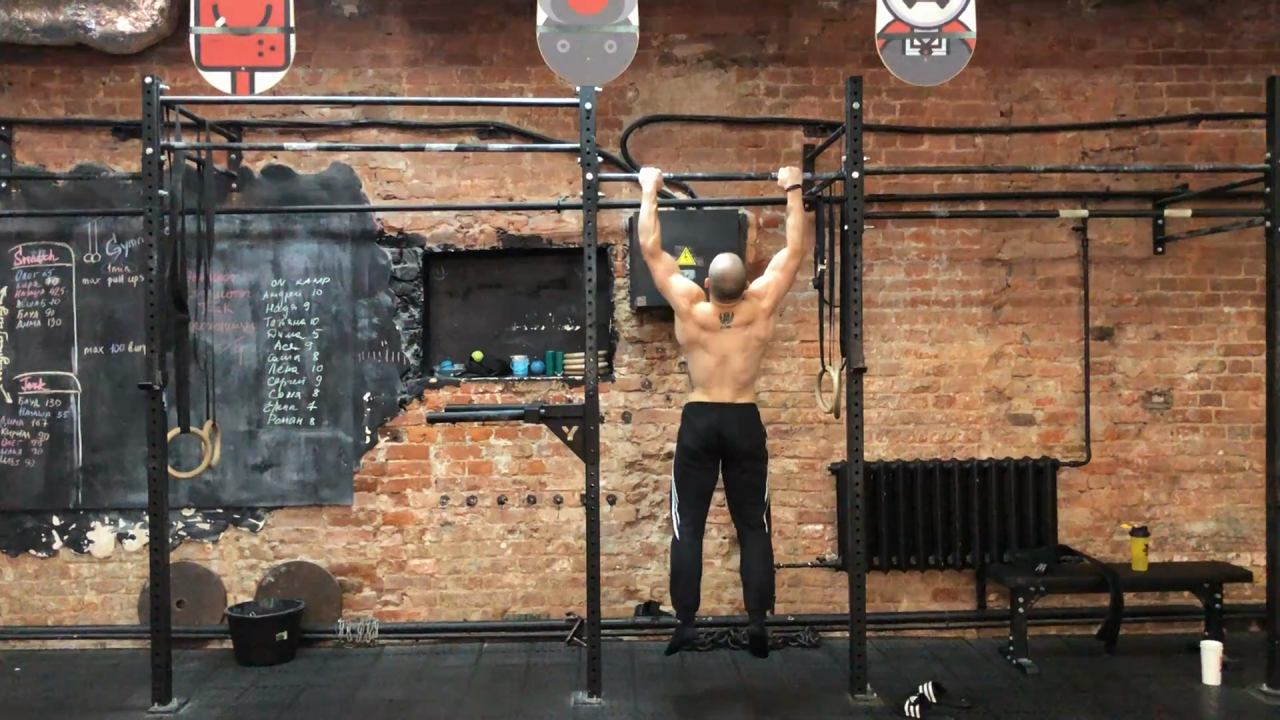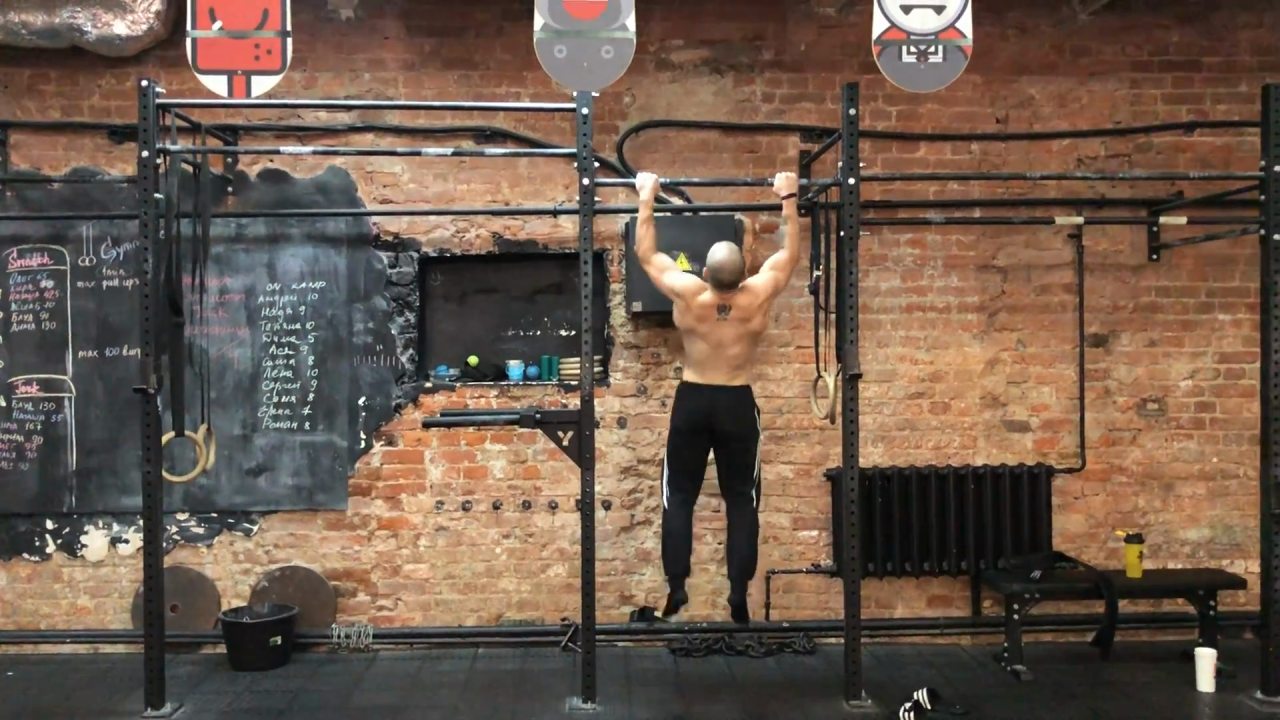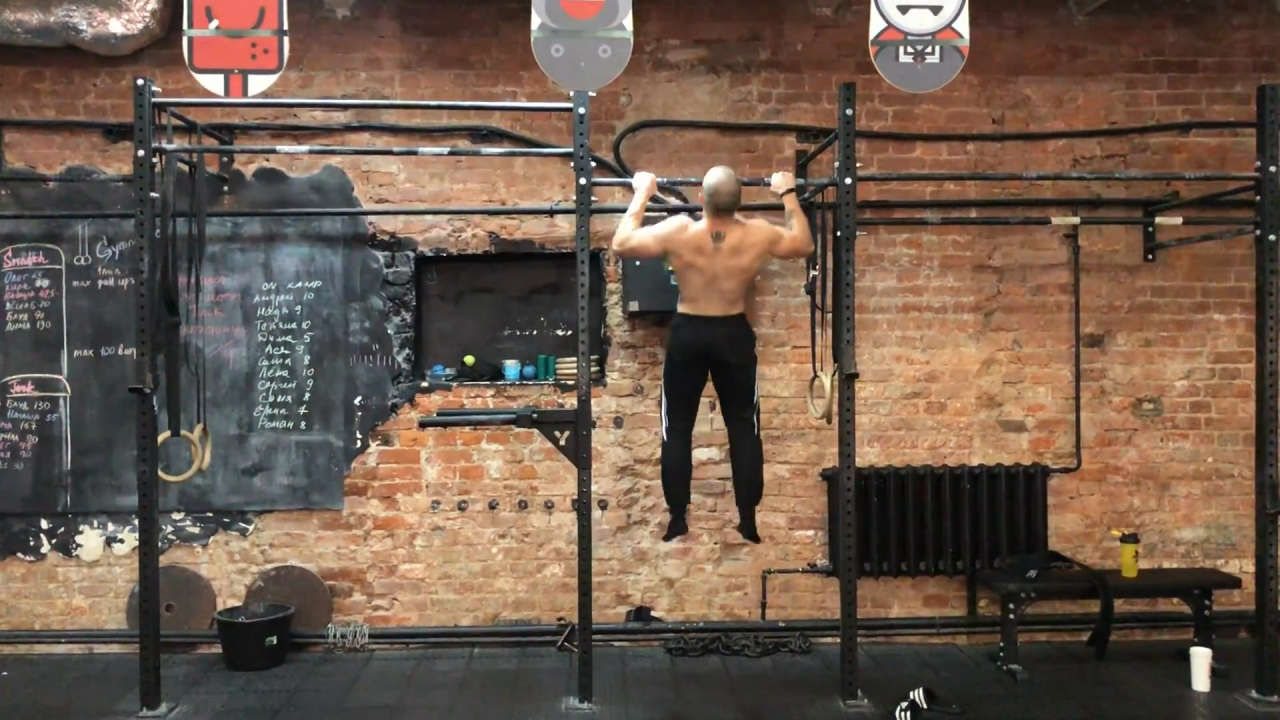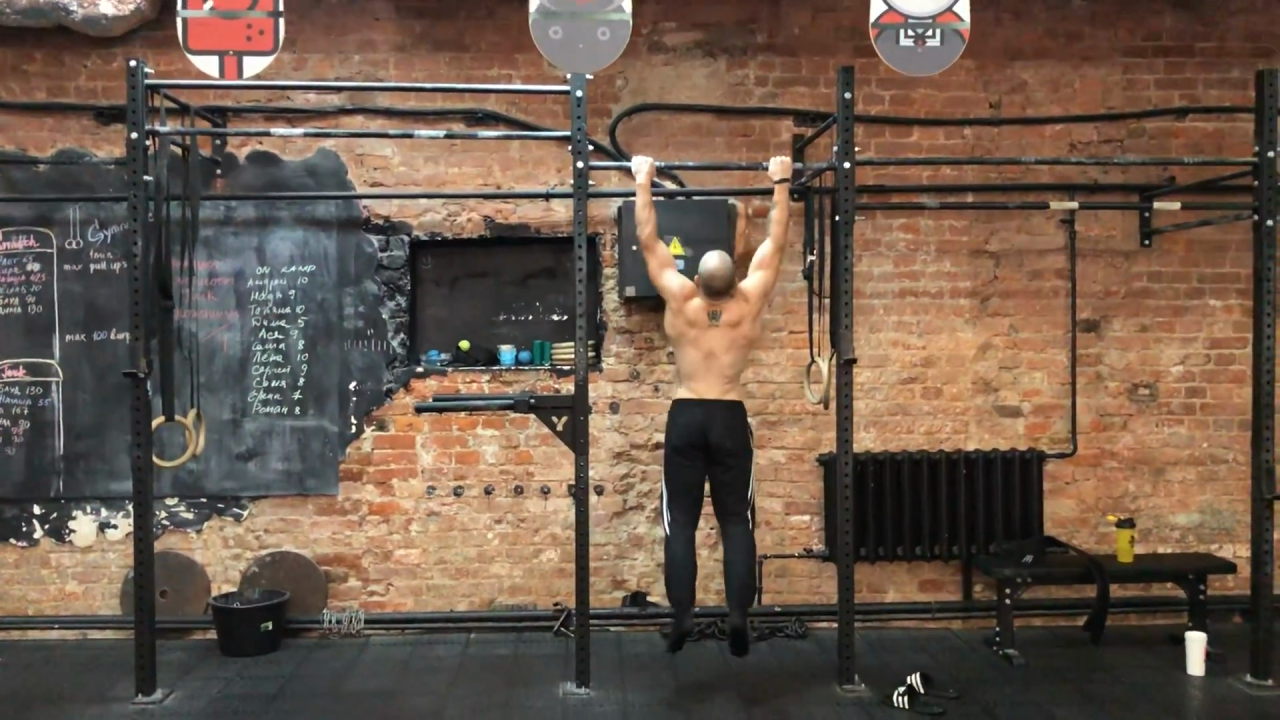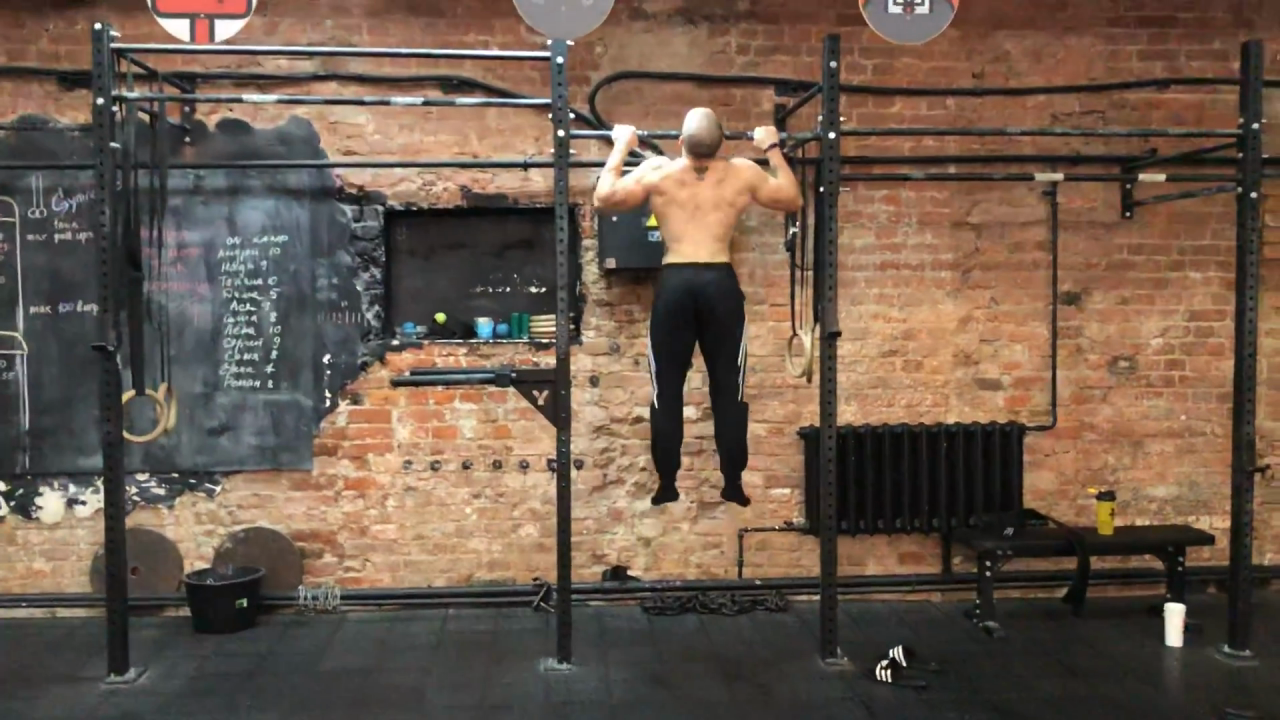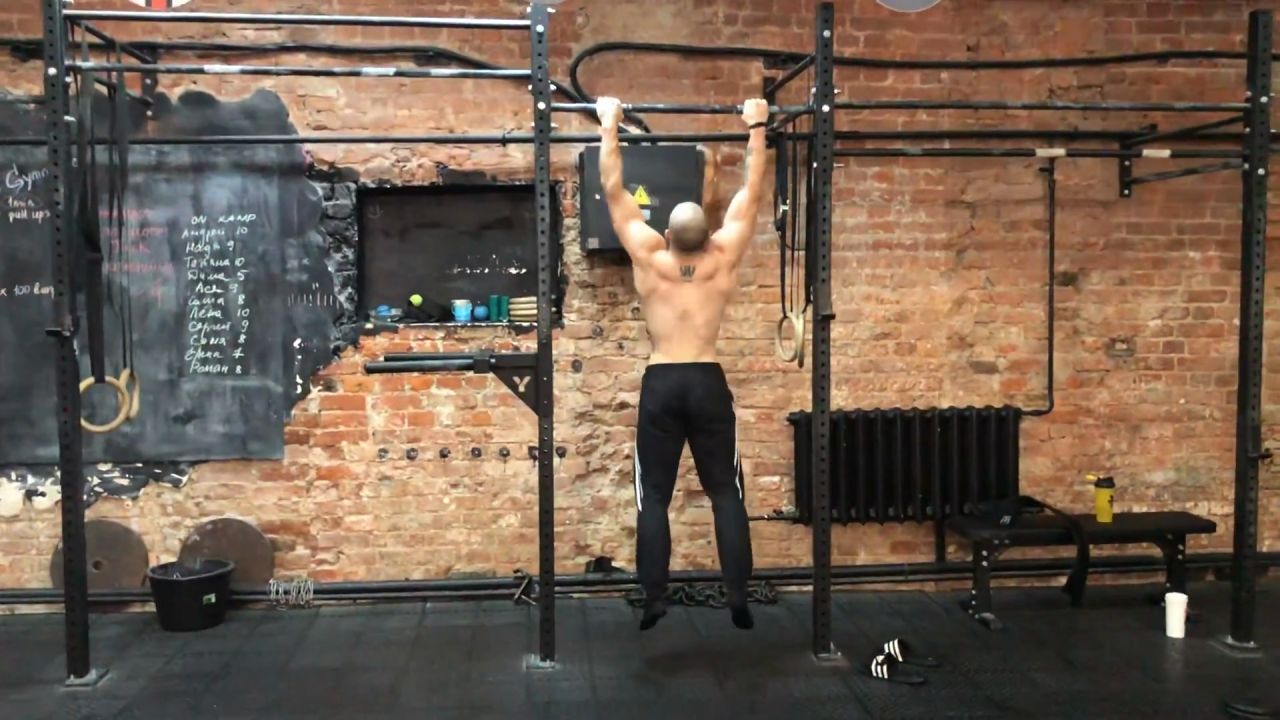
dt=0.5s
person 1, frame 1
left shoulder: (688, 306)
right shoulder: (762, 307)
left elbow: (650, 247)
right elbow: (796, 248)
left wrist: (649, 190)
right wrist: (793, 189)
left hip: (699, 422)
right hip: (745, 423)
left knee: (688, 525)
right knee: (753, 526)
left ankle: (686, 620)
right ankle: (757, 621)
person 1, frame 2
left shoulder: (686, 292)
right shoulder: (761, 294)
left elbow: (645, 254)
right elbow: (792, 255)
left hip: (692, 401)
right hip: (738, 404)
left knee: (678, 496)
right knee: (741, 499)
left ankle: (676, 586)
right ankle: (739, 593)
person 1, frame 3
left shoulder: (678, 230)
right shoulder: (758, 234)
left elbow: (621, 244)
right elbow: (804, 245)
left wrist: (640, 195)
right wrist: (788, 193)
left hip: (688, 332)
right hip: (734, 333)
left knee: (677, 428)
right knee: (743, 427)
person 1, frame 4
left shoulder: (679, 301)
right shoulder: (750, 303)
left elbow: (648, 240)
right elbow: (776, 240)
left wrist: (643, 182)
right wrist: (781, 182)
left hip: (685, 419)
right hip: (730, 420)
left knee: (680, 523)
right knee: (736, 523)
left ankle: (683, 613)
right ankle: (739, 616)
person 1, frame 5
left shoulder: (657, 171)
right shoulder: (744, 173)
left elbow: (602, 199)
right elbow: (794, 200)
left wrist: (621, 147)
right wrist: (773, 149)
left hip: (674, 283)
right hip: (721, 283)
left knee: (667, 390)
right knee: (728, 387)
left ankle: (667, 483)
right ankle: (733, 482)
person 1, frame 6
left shoulder: (648, 259)
right shoulder: (724, 259)
left elbow: (614, 191)
right elbow: (751, 193)
left wrist: (609, 126)
right wrist: (756, 127)
left hip: (661, 385)
right hip: (708, 384)
left knee: (653, 497)
right knee: (726, 493)
left ankle: (655, 597)
right ankle: (738, 594)
